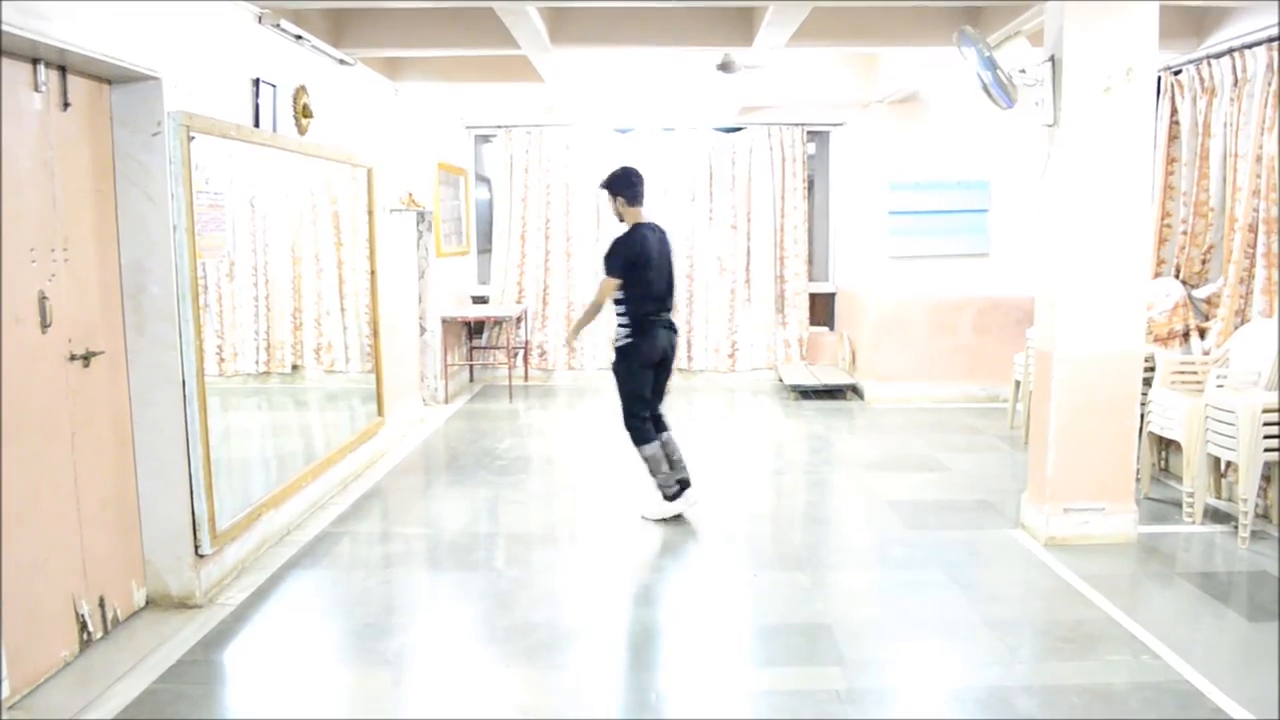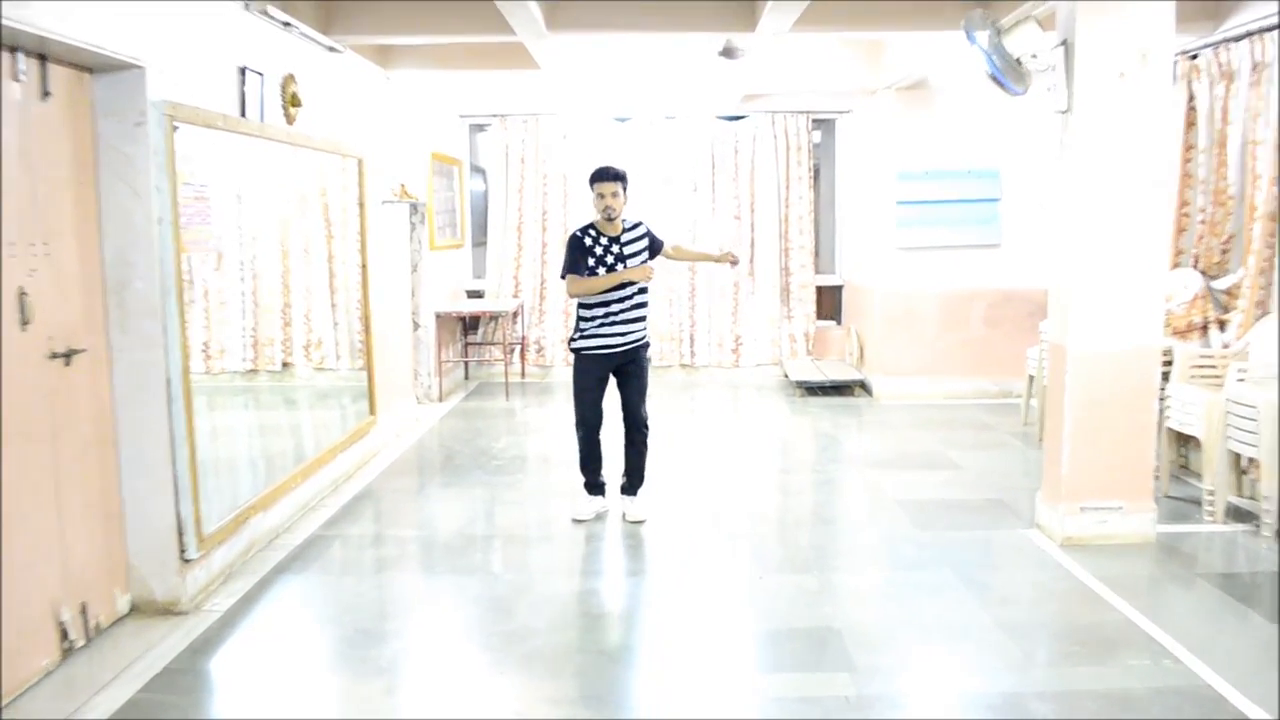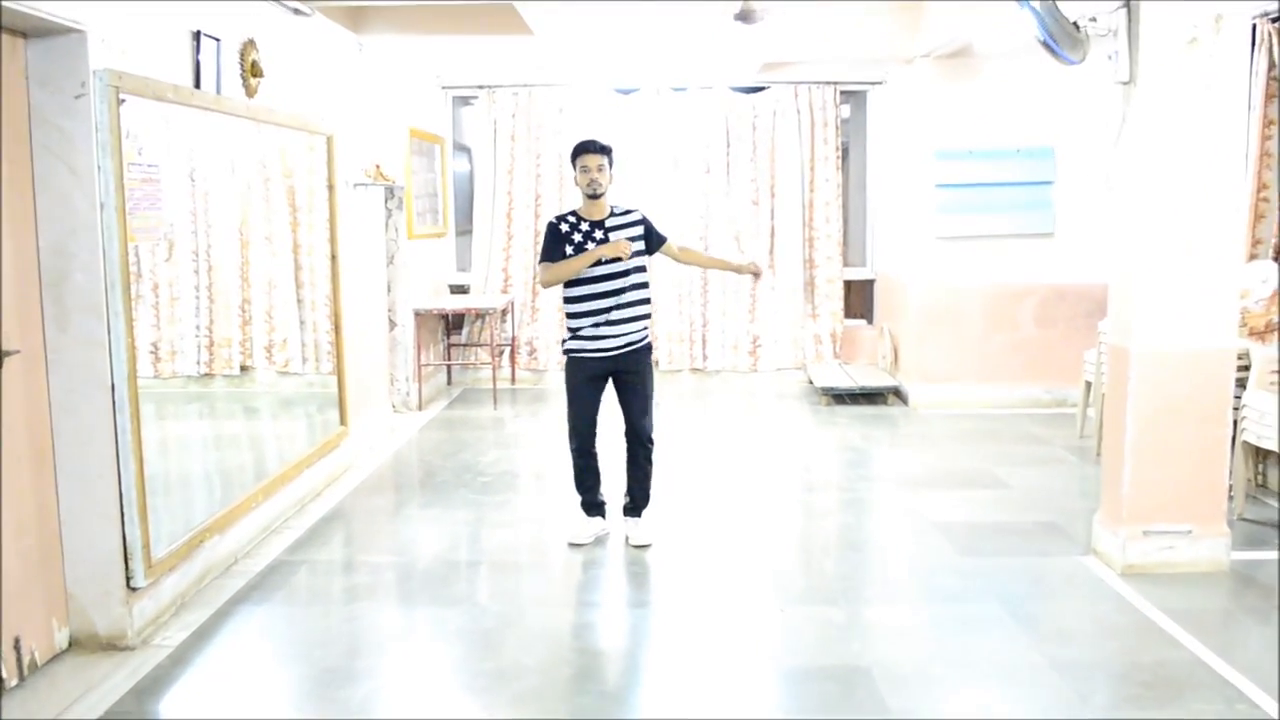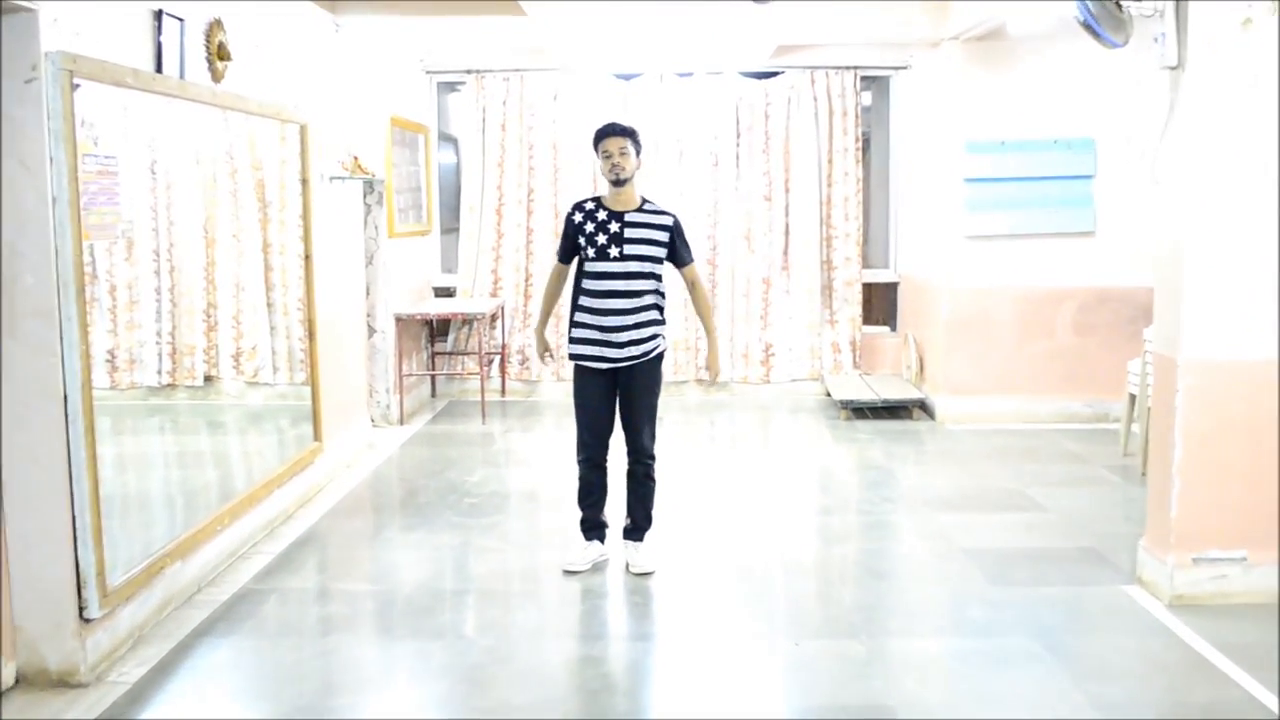
dt=1s
person 1, frame 1
left shoulder: (623, 245)
right shoulder: (658, 235)
left elbow: (604, 297)
left wrist: (576, 329)
left hip: (637, 344)
right hip: (663, 336)
left knee: (638, 421)
right knee: (652, 414)
left ankle: (672, 495)
right ankle: (681, 486)
person 1, frame 2
left shoulder: (639, 231)
right shoulder: (580, 239)
left elbow: (670, 251)
right elbow: (573, 288)
left wrist: (715, 257)
right wrist: (626, 274)
left hip: (633, 347)
right hip: (591, 349)
left knee: (637, 421)
right knee: (587, 423)
left ankle: (631, 494)
right ankle: (594, 493)
person 1, frame 3
left shoulder: (635, 221)
right shoulder: (560, 227)
left elbow: (678, 251)
right elbow: (546, 277)
left wrist: (736, 267)
right wrist: (599, 251)
left hip: (633, 349)
right hip: (585, 353)
left knee: (640, 433)
right knee: (581, 436)
left ankle: (635, 515)
right ankle: (593, 514)
person 1, frame 4
left shoulder: (663, 222)
right shoulder: (580, 215)
left elbow: (693, 281)
right elbow: (560, 272)
left wrist: (712, 342)
right wrist: (540, 330)
left hip: (643, 355)
right hip: (590, 353)
left knee: (641, 450)
right knee: (590, 451)
left ankle: (636, 539)
right ankle: (593, 538)
